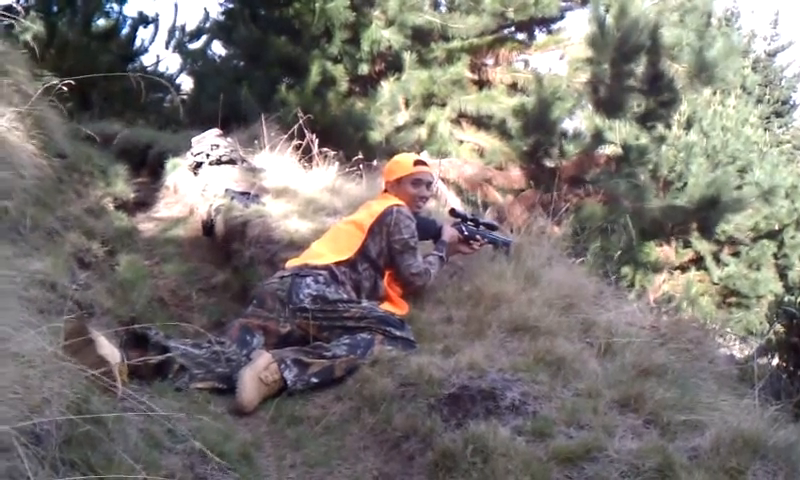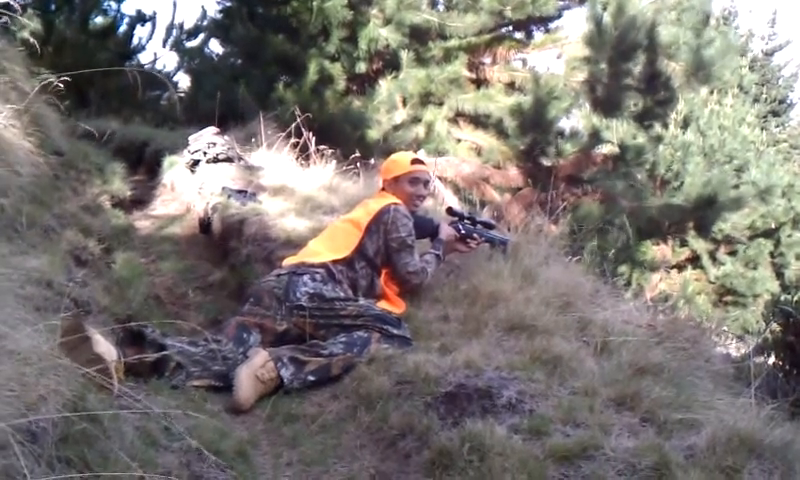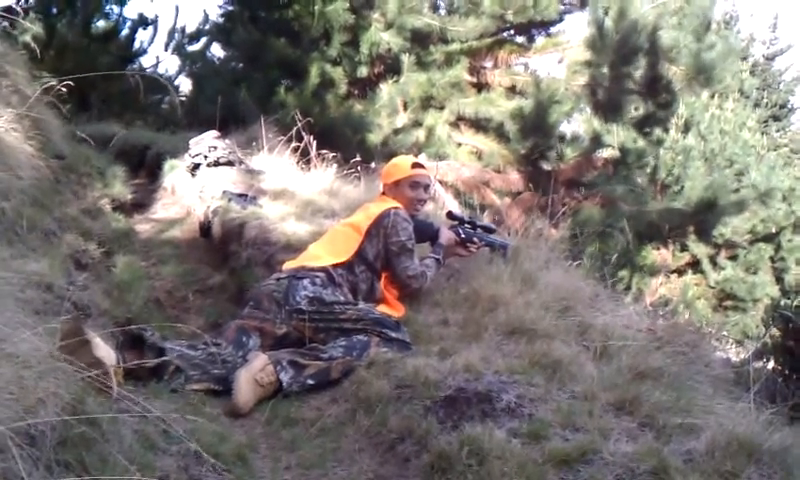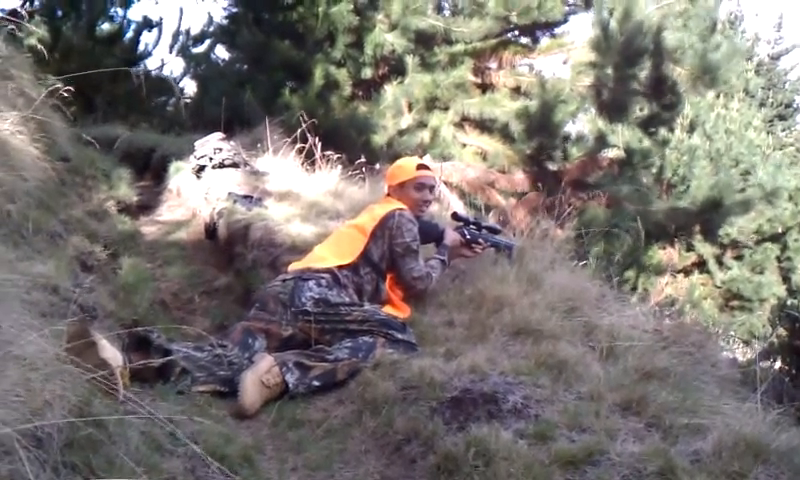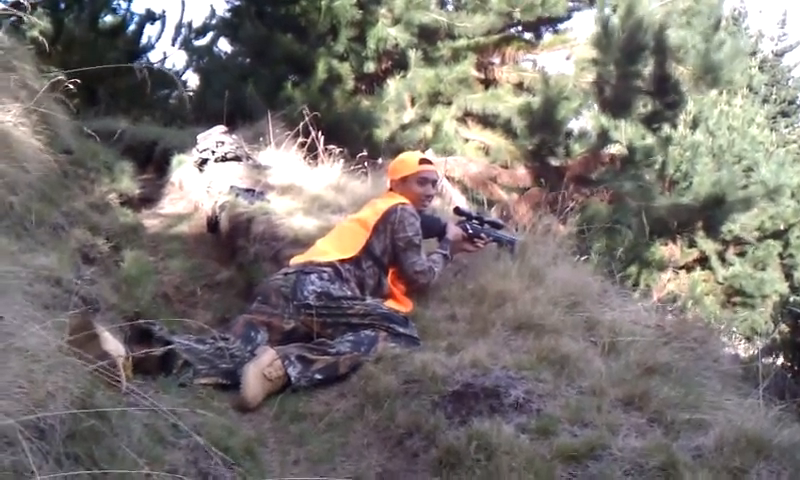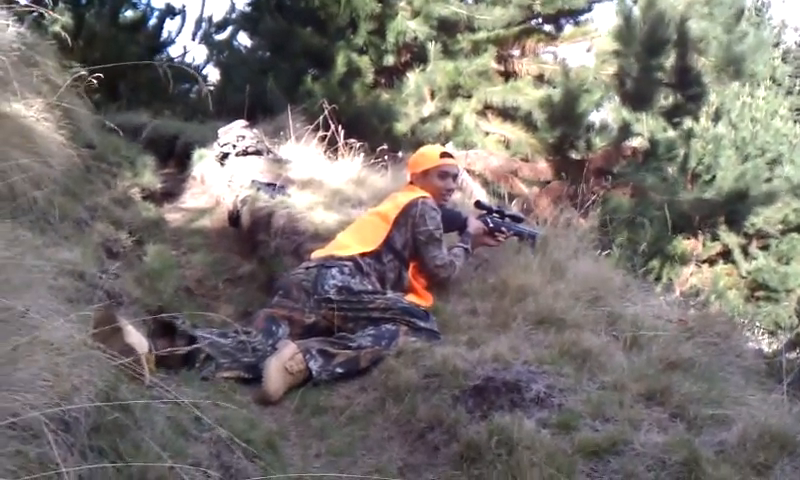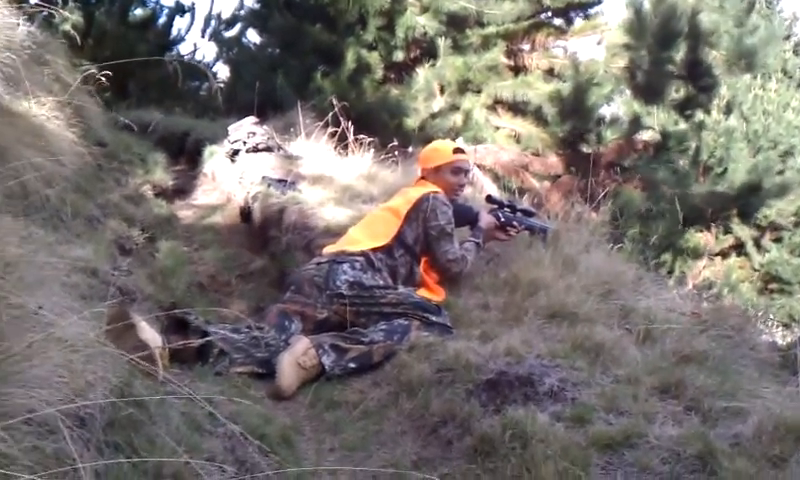
dt=0.4s
person 1, frame 1
left shoulder: (372, 210)
right shoulder: (397, 213)
left elbow: (390, 268)
right elbow: (414, 277)
left wrist: (446, 250)
right wrist: (443, 249)
left hip: (290, 284)
right hip: (321, 290)
left knee: (232, 353)
right knee: (393, 338)
left ankle: (134, 351)
right ankle: (283, 368)
person 1, frame 2
left shoulder: (369, 209)
right shoulder: (394, 211)
left elbow: (386, 264)
right elbow: (411, 275)
left wrist: (444, 246)
right wrist: (440, 247)
left hip: (286, 283)
right hip: (316, 289)
left knee: (227, 351)
right knee: (390, 336)
left ankle: (130, 350)
right ankle: (278, 367)
person 1, frame 3
left shoulder: (369, 213)
right shoulder: (394, 216)
left elbow: (386, 269)
right elbow: (410, 280)
left wrist: (443, 252)
right wrist: (440, 252)
left hip: (287, 286)
right hip: (317, 293)
left knee: (227, 354)
right knee: (390, 339)
left ankle: (134, 352)
right ankle: (277, 370)
person 1, frame 4
left shoulder: (374, 214)
right shoulder: (399, 217)
left elbow: (392, 270)
right elbow: (415, 281)
left wrist: (450, 252)
right wrist: (444, 252)
left hip: (292, 288)
right hip: (322, 293)
left knee: (234, 355)
right knee: (396, 340)
left ankle: (145, 354)
right ankle: (283, 371)
person 1, frame 5
left shoulder: (378, 208)
right shoulder: (401, 211)
left elbow: (394, 264)
right elbow: (418, 276)
left wrist: (451, 246)
right wrist: (447, 247)
left hip: (294, 282)
right hip: (325, 288)
left knee: (235, 348)
right knee: (397, 335)
left ankle: (148, 346)
right ankle: (286, 365)
person 1, frame 6
left shoulder: (398, 201)
right shoulder: (423, 204)
left elbow: (415, 257)
right elbow: (438, 270)
left wrist: (471, 243)
right wrist: (468, 241)
left hip: (317, 275)
right hip: (347, 281)
left knee: (259, 341)
right knee: (418, 330)
left ankle: (173, 342)
right ankle: (307, 358)
person 1, frame 7
left shoulder: (411, 196)
right shoulder: (434, 199)
left elbow: (425, 251)
right elbow: (450, 264)
left wrist: (483, 235)
right wrist: (479, 235)
left hip: (327, 270)
right hip: (358, 276)
left knee: (272, 337)
right knee: (432, 325)
right ankle: (323, 354)
